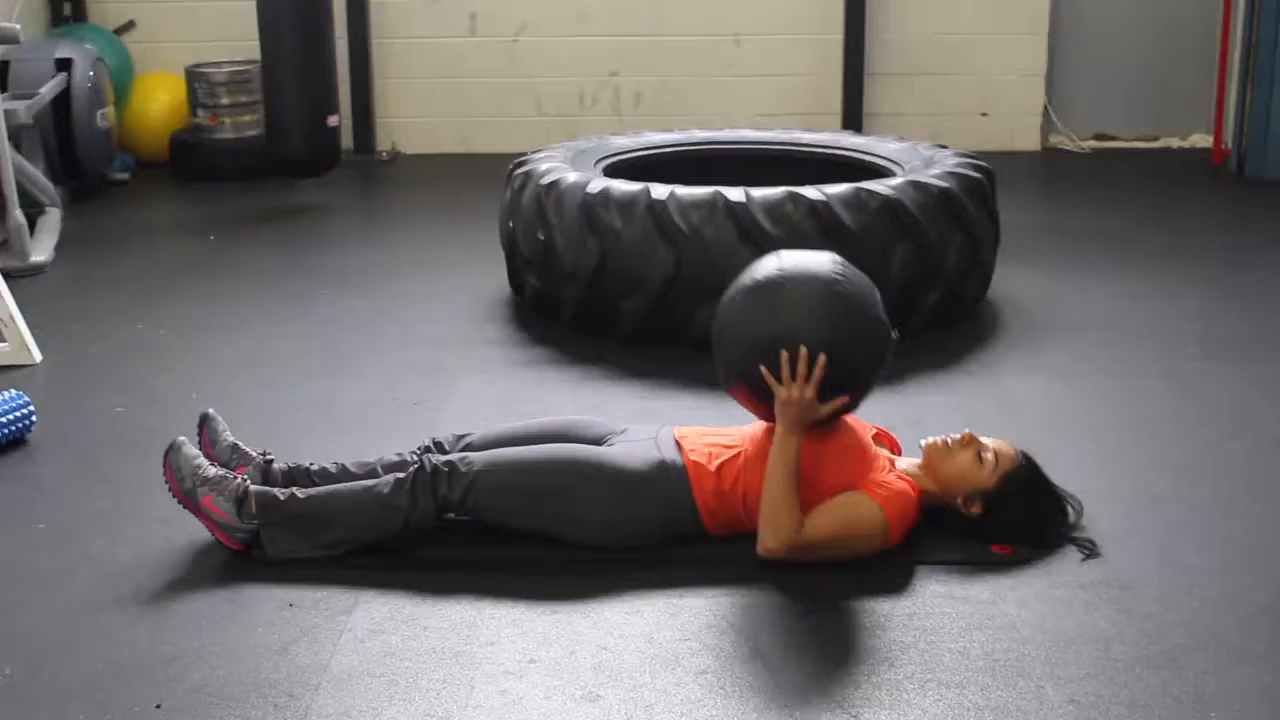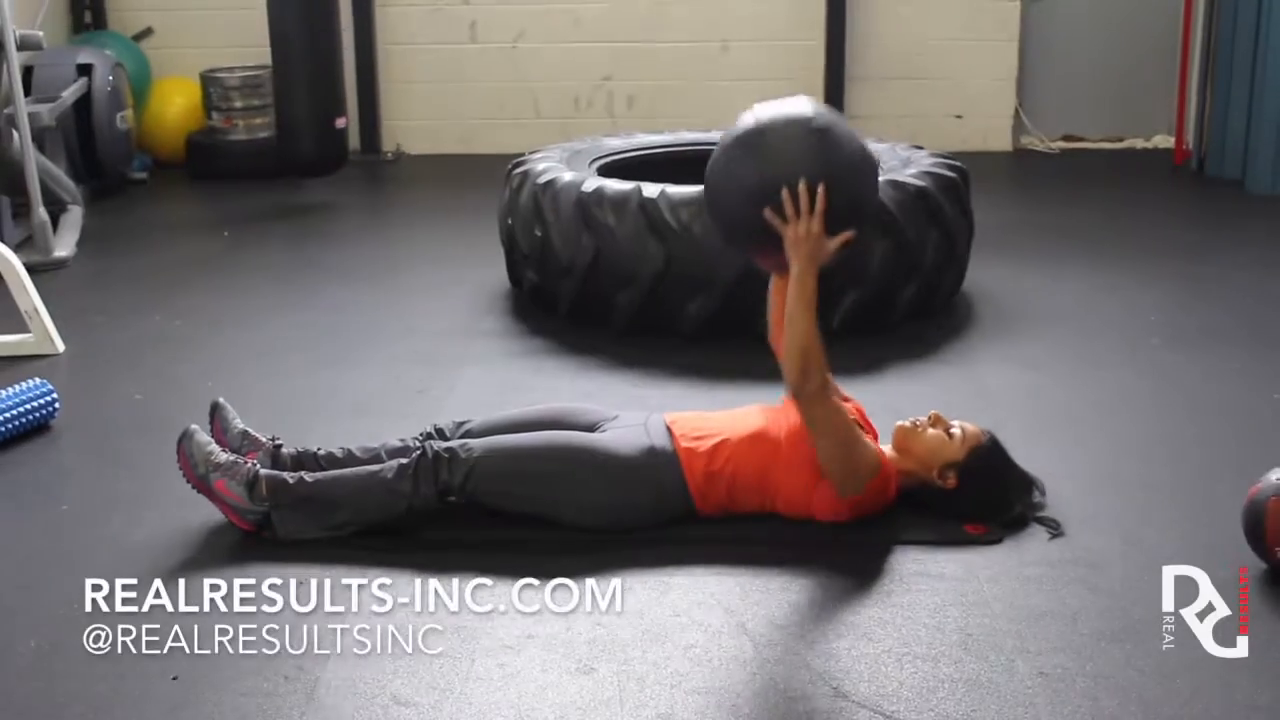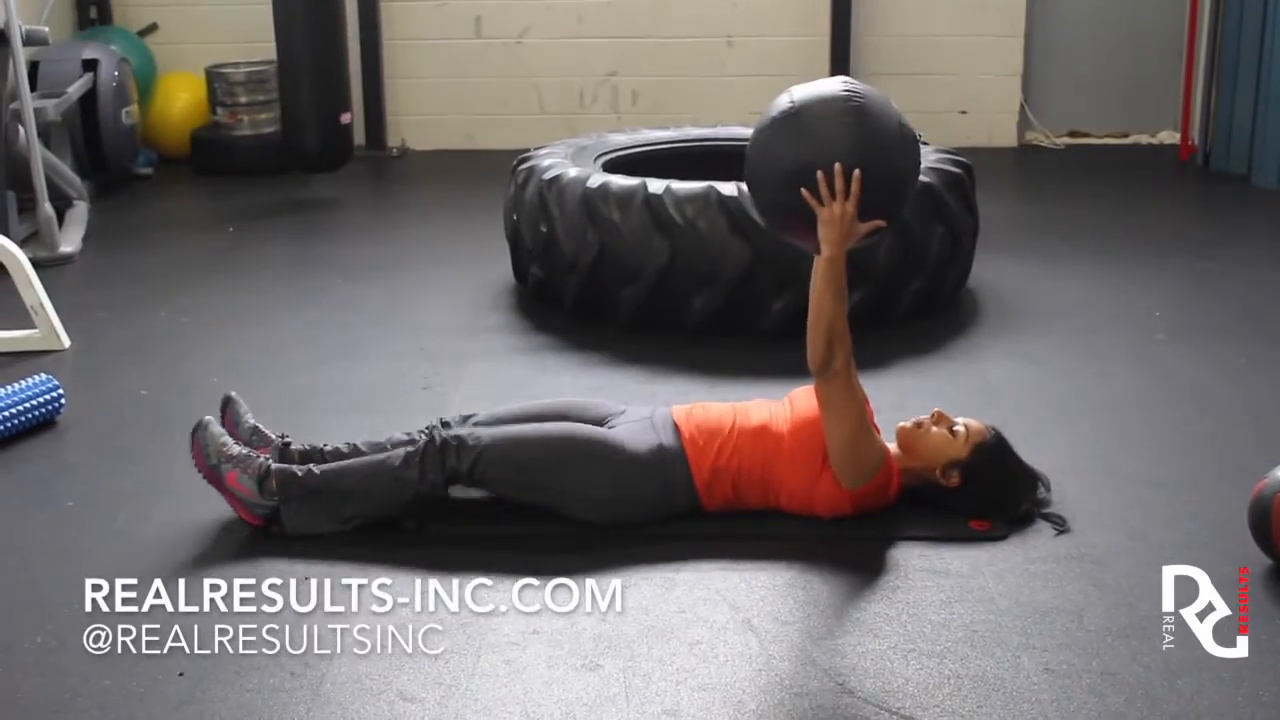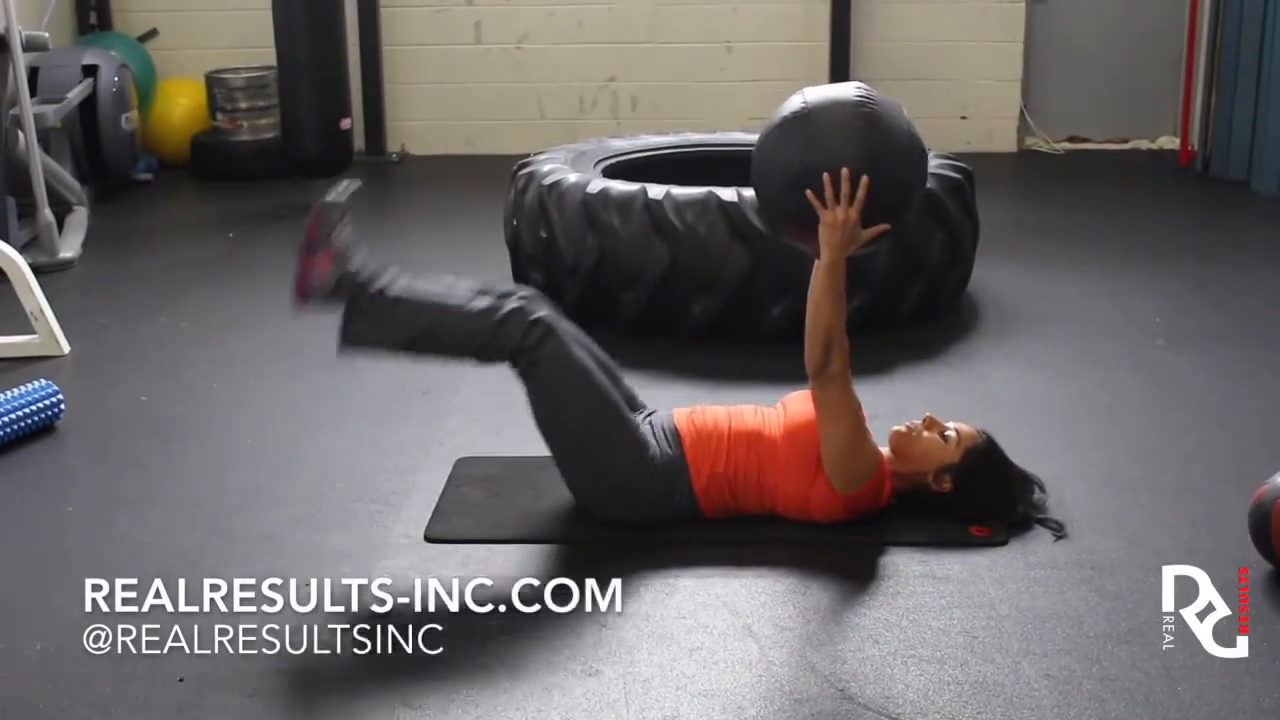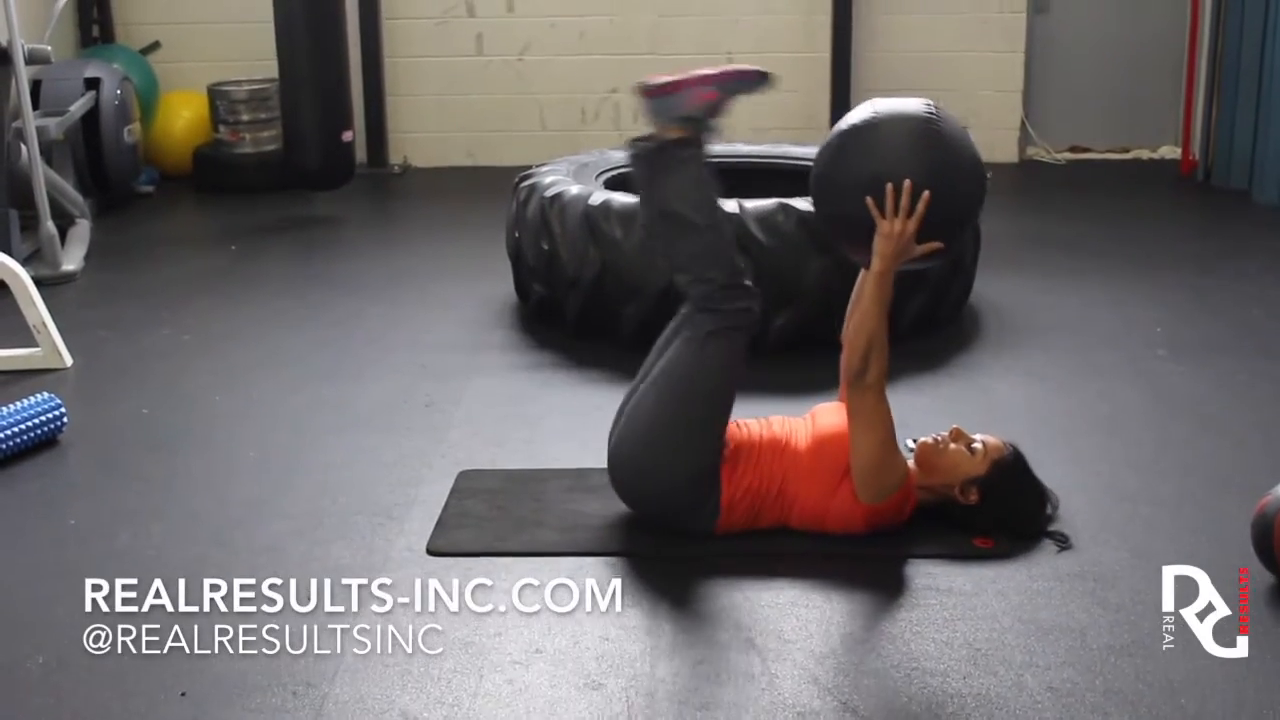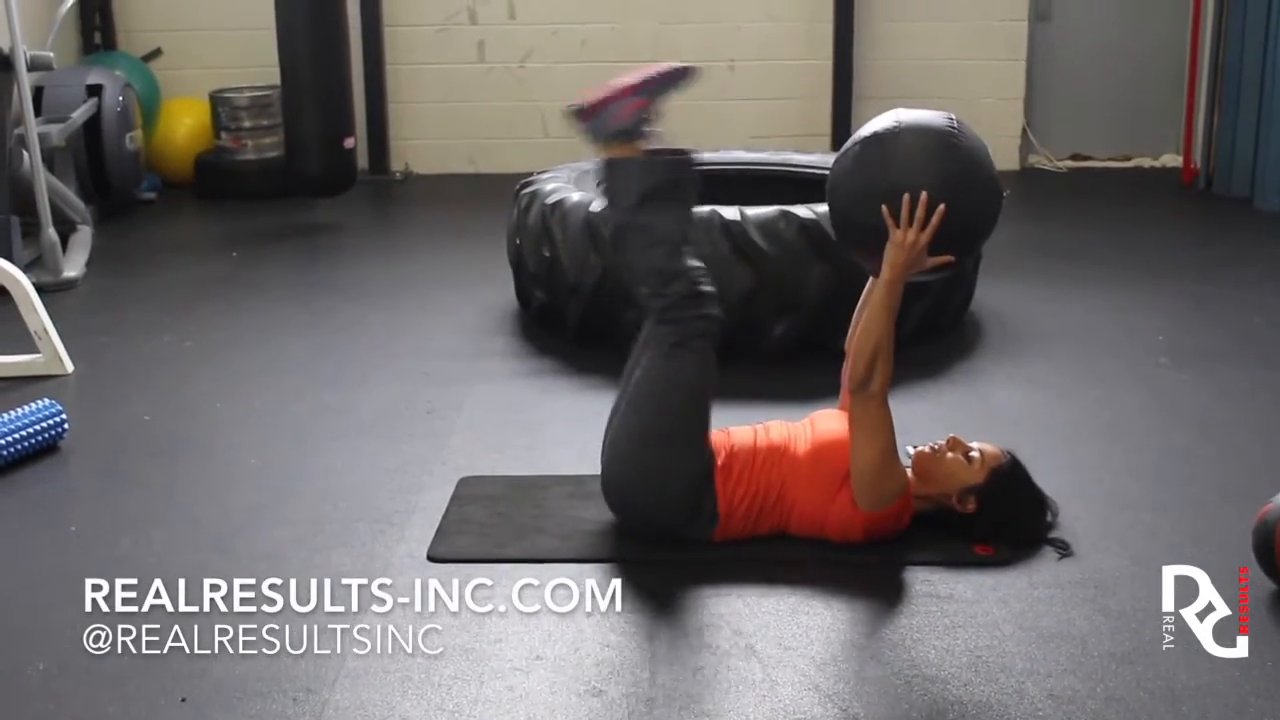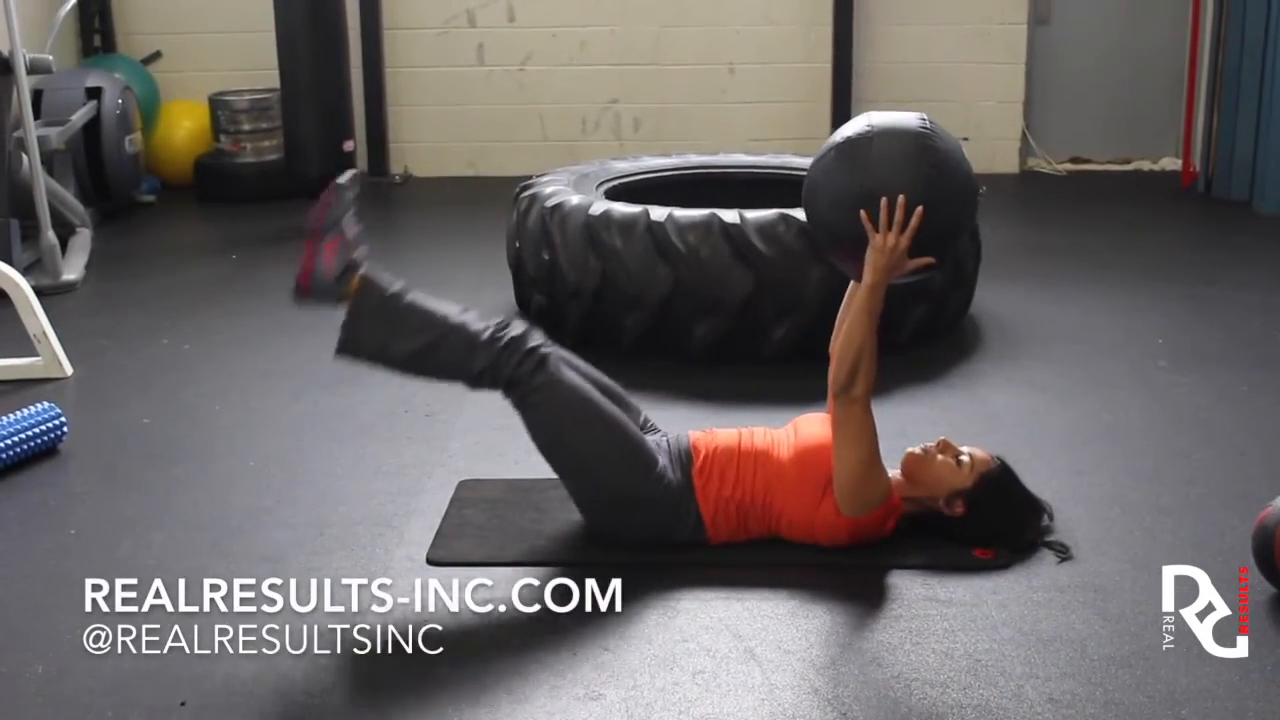
dt=0.5s
person 1, frame 1
left shoulder: (890, 507)
right shoulder: (885, 448)
left elbow: (777, 540)
left wrist: (793, 422)
right wrist: (796, 393)
left hip: (656, 496)
right hip: (661, 449)
left knee: (446, 486)
right knee: (450, 451)
left ankle: (257, 518)
right ankle: (270, 478)
person 1, frame 2
left shoulder: (866, 483)
right shoulder: (858, 432)
left elbow: (801, 383)
right elbow: (783, 344)
left wrist: (806, 268)
right wrist: (787, 255)
left hip: (644, 482)
right hip: (650, 434)
left knee: (443, 472)
right knee: (451, 435)
left ankle: (266, 501)
right ankle: (276, 463)
person 1, frame 3
left shoulder: (868, 476)
right shoulder: (867, 440)
left elbow: (828, 363)
right elbow: (833, 367)
left wrist: (834, 250)
right wrist: (834, 242)
left hip: (644, 479)
right hip: (651, 434)
left knee: (455, 451)
right knee: (461, 429)
left ankle: (278, 495)
right ankle: (292, 460)
person 1, frame 4
left shoulder: (860, 483)
right shoulder: (867, 455)
left elbow: (826, 371)
right elbow: (832, 380)
left wrist: (833, 257)
right wrist: (830, 247)
left hip: (644, 480)
right hip: (657, 435)
left knee: (525, 324)
right knee: (525, 315)
left ankle: (353, 287)
right ankle: (360, 288)
person 1, frame 5
left shoulder: (885, 496)
right shoulder: (891, 471)
left elbow: (862, 377)
right elbow: (858, 358)
left wrist: (883, 265)
right wrist: (878, 259)
left hip: (659, 476)
right hip: (655, 458)
left knee: (722, 305)
right knee: (714, 297)
left ankle: (677, 134)
right ankle: (669, 140)
person 1, frame 6
left shoulder: (884, 505)
right shoulder: (882, 482)
left elbow: (865, 387)
right elbow: (860, 369)
left wrist: (893, 276)
right wrist: (884, 270)
left hip: (653, 490)
right hip: (659, 477)
left knee: (684, 312)
right knee: (677, 306)
left ankle: (627, 144)
right ankle: (625, 146)
person 1, frame 7
left shoulder: (870, 510)
right shoulder: (875, 486)
left elbow: (847, 390)
right elbow: (847, 380)
left wrist: (876, 280)
right wrist: (869, 278)
left hip: (656, 499)
right hip: (671, 463)
left knee: (518, 356)
right knee: (530, 353)
left ankle: (349, 286)
right ankle: (356, 292)
